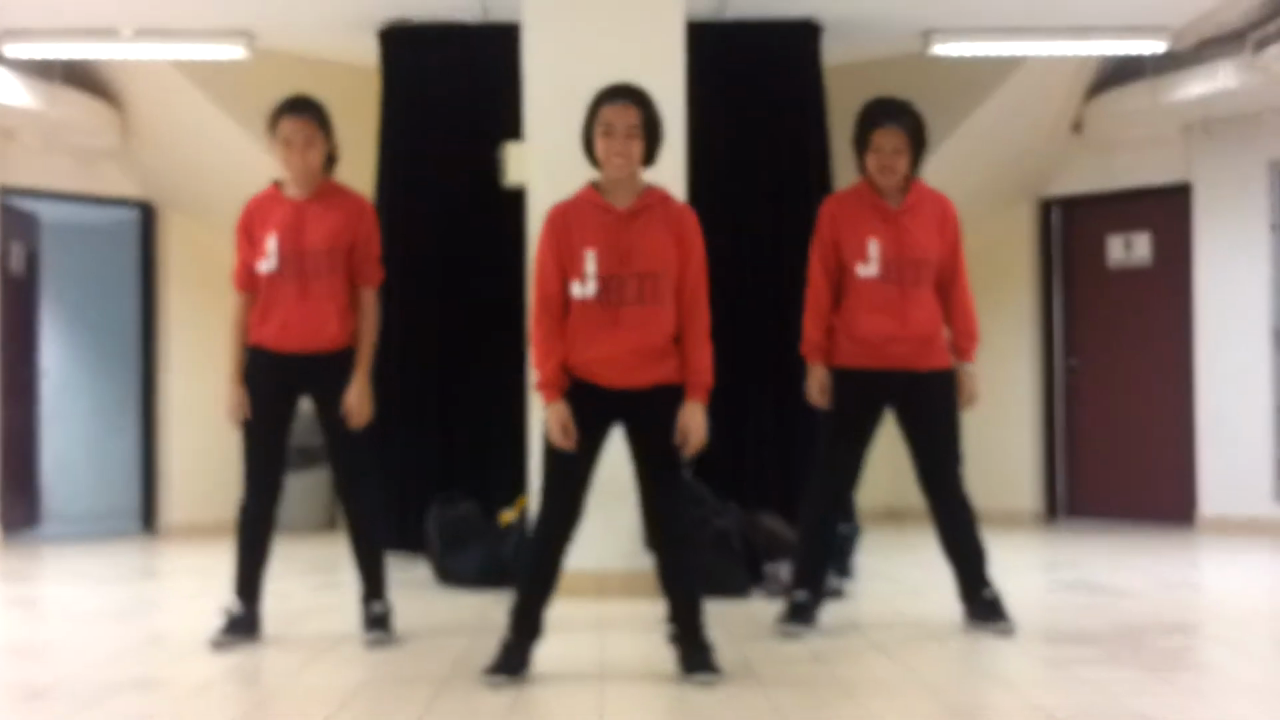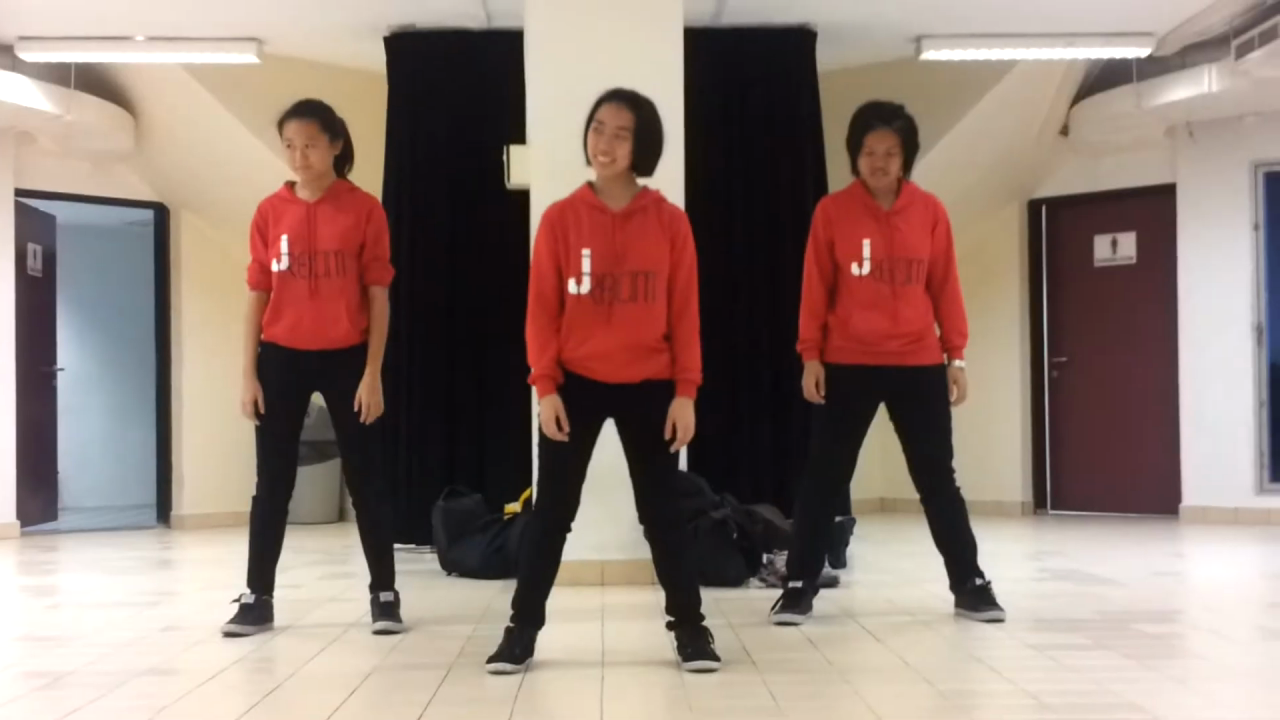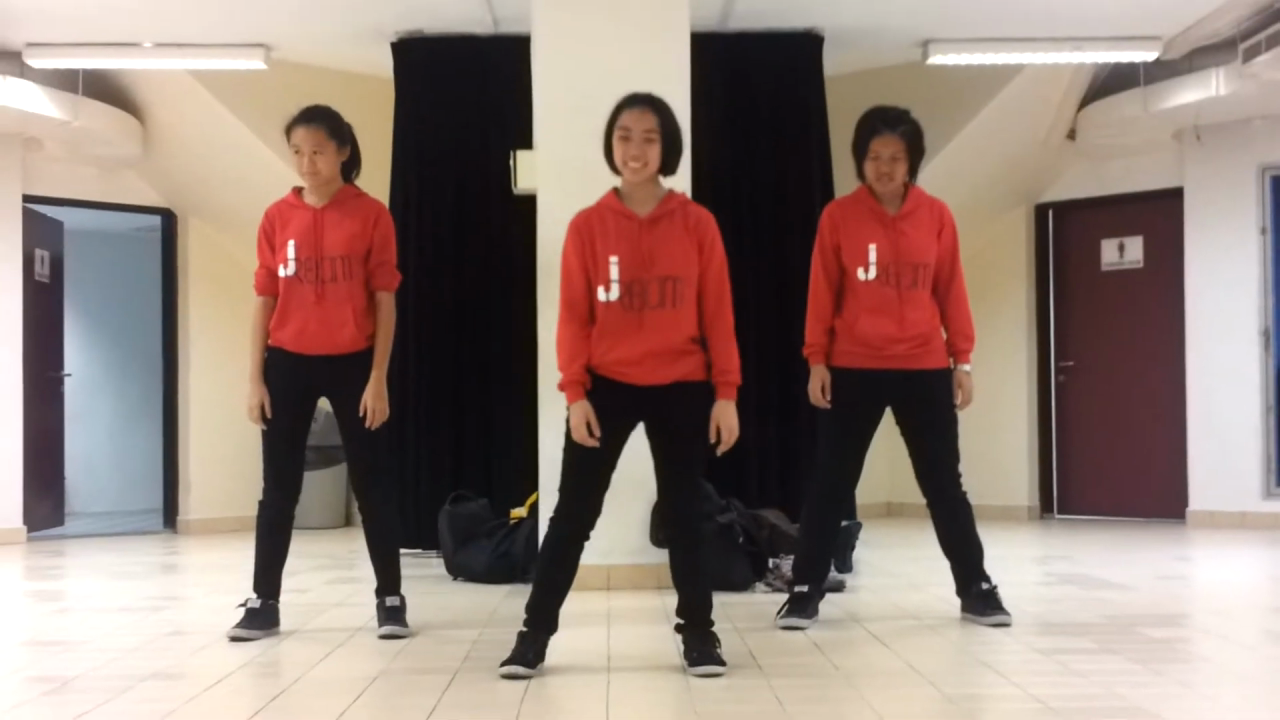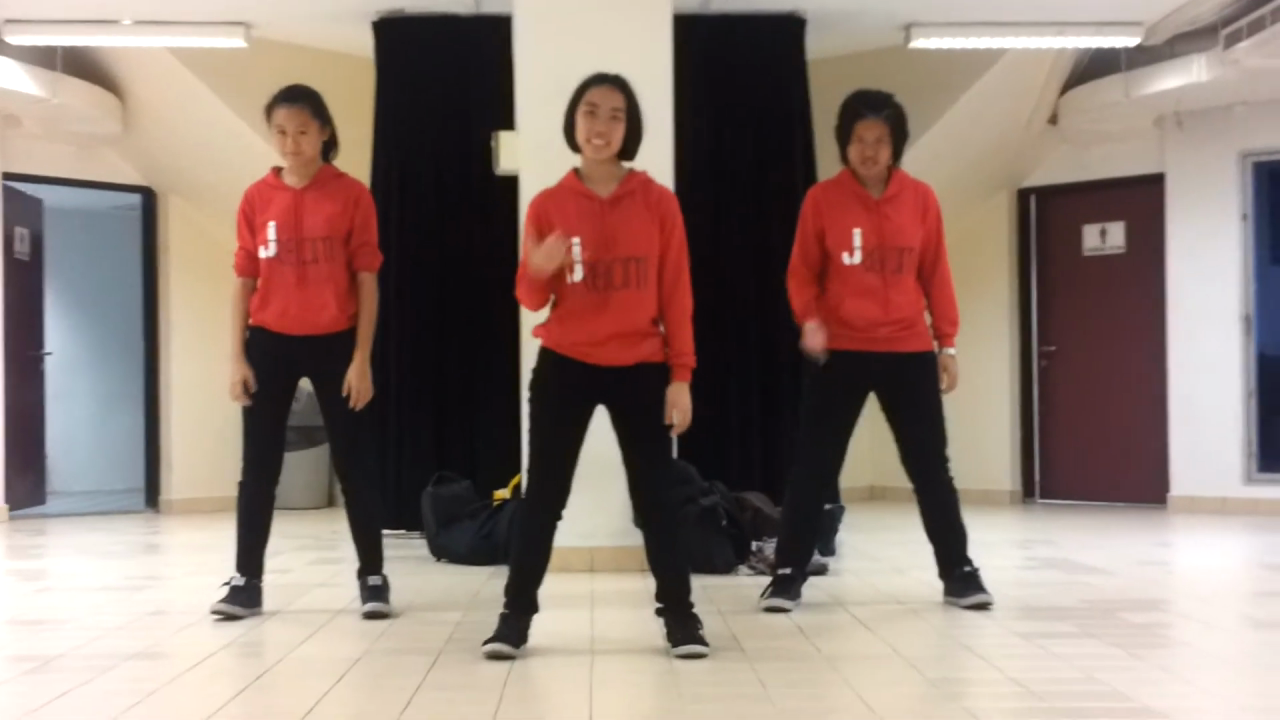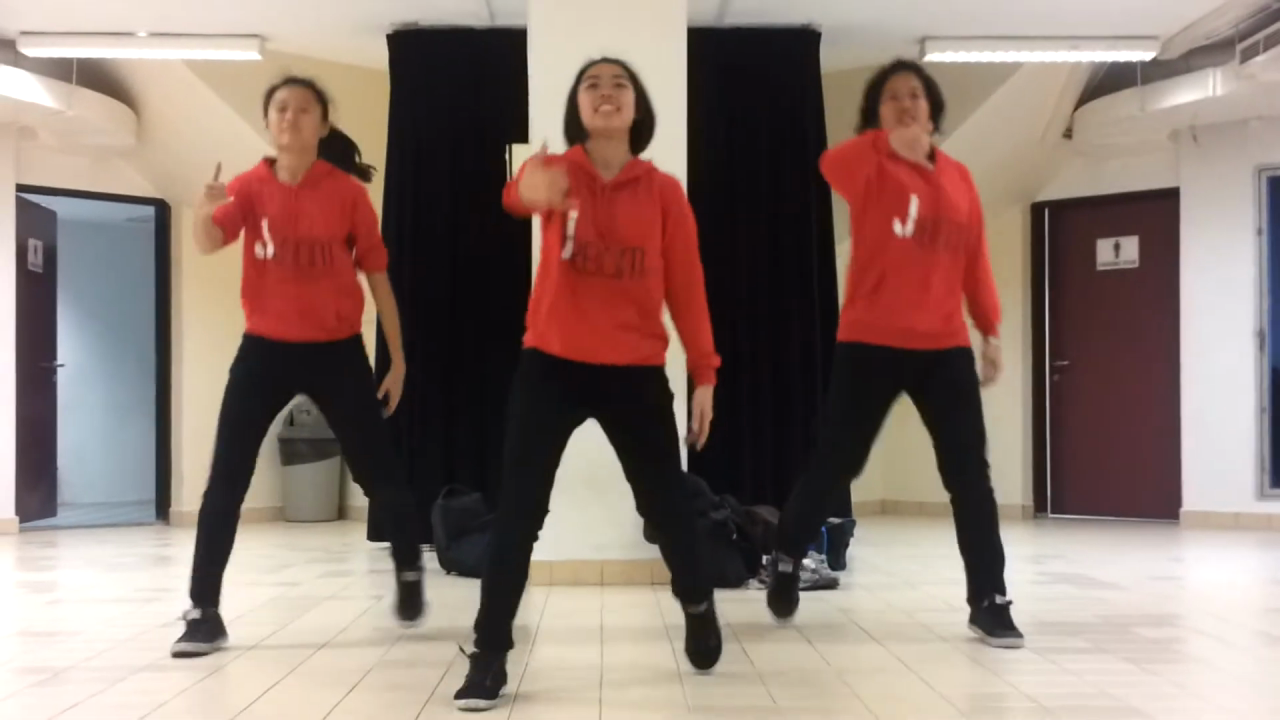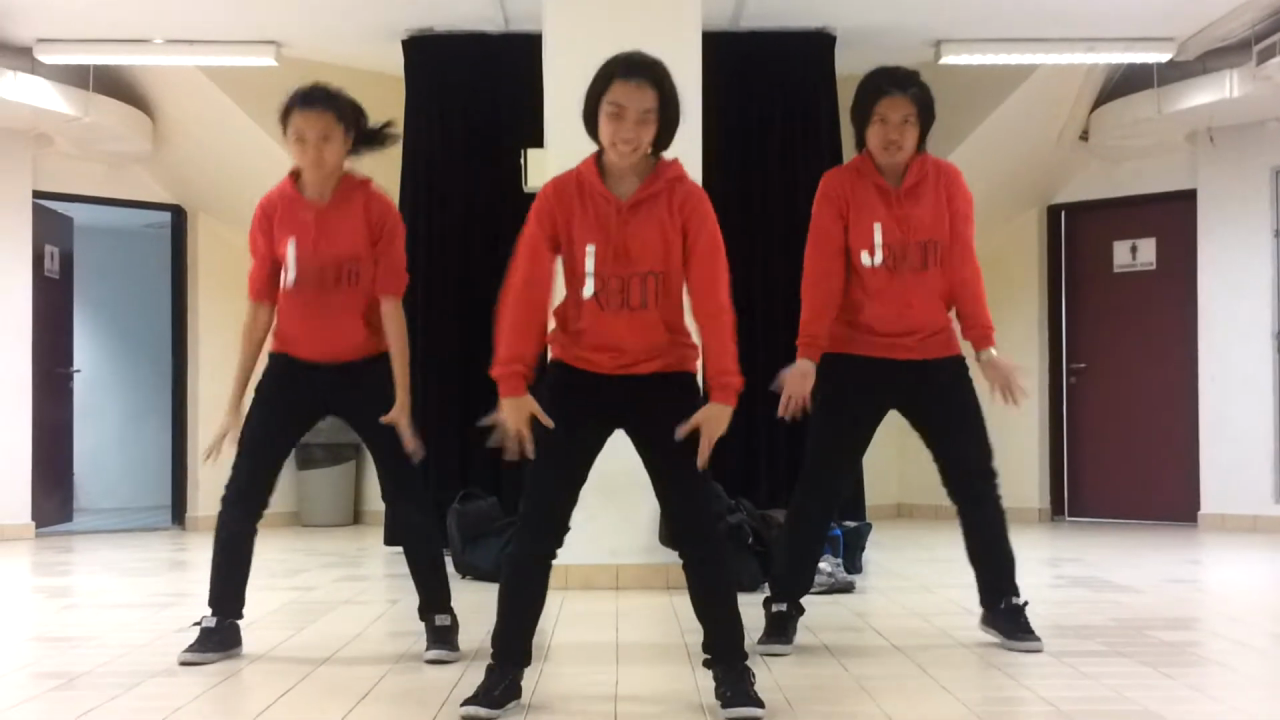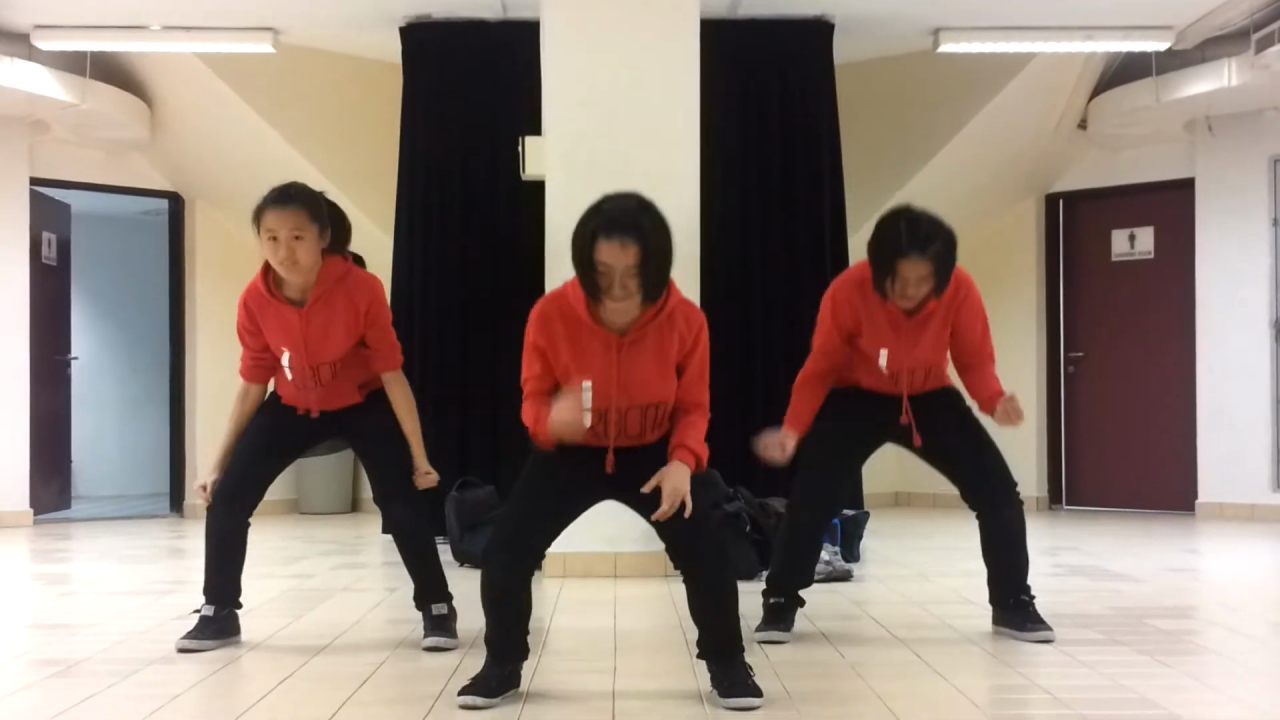
dt=0.7s
person 1, frame 1
left shoulder: (677, 219)
right shoulder: (564, 219)
left elbow: (695, 313)
right elbow: (548, 312)
left wrist: (697, 394)
right wrist: (552, 392)
left hip: (658, 392)
right hip: (583, 390)
left knee: (669, 520)
right knee: (555, 517)
left ankle: (691, 638)
right ankle: (519, 639)
person 1, frame 2
left shoulder: (669, 221)
right shoulder: (560, 218)
left elbow: (684, 311)
right elbow: (542, 309)
left wrist: (686, 391)
right wrist: (545, 387)
left hip: (650, 387)
right hip: (575, 385)
left knee: (661, 511)
right knee: (551, 510)
left ankle: (689, 626)
right ankle: (522, 630)
person 1, frame 3
left shoulder: (696, 224)
right shoulder: (587, 224)
left elbow: (717, 313)
right elbow: (573, 315)
left wrist: (726, 392)
right wrist: (575, 391)
left hip: (681, 389)
right hip: (606, 387)
left knee: (683, 513)
right knee: (574, 511)
left ankle: (698, 631)
right ankle: (535, 633)
person 1, frame 4
left shoulder: (658, 202)
right shoulder: (548, 205)
left elbow: (676, 294)
right elbow: (531, 297)
left wrist: (681, 374)
right wrist: (537, 271)
left hip: (641, 369)
right hip: (564, 366)
left knee: (655, 494)
right knee: (544, 492)
left ankle: (679, 613)
right ankle: (516, 613)
person 1, frame 5
left shoulder: (665, 194)
right shoulder: (551, 172)
left elbow: (684, 286)
right elbow: (524, 190)
left wrist: (705, 372)
right wrist: (532, 190)
left hip: (635, 371)
right hip: (550, 367)
left knee: (666, 501)
right knee: (519, 509)
left ankle: (697, 606)
right ankle: (488, 656)
person 1, frame 6
left shoulder: (687, 201)
right shoulder: (559, 196)
left elbow: (713, 299)
right elbow: (523, 291)
left wrist: (723, 392)
right wrist: (512, 383)
left hip: (664, 382)
right hip: (576, 381)
left knee: (696, 524)
right knee: (538, 523)
person 1, frame 7
left shoulder: (684, 319)
right shoulder: (552, 314)
left elbow: (692, 406)
right elbow: (534, 408)
left wrist: (683, 461)
right wrist: (552, 418)
left hip: (652, 452)
right hip: (571, 453)
left knee: (704, 548)
right knee: (504, 552)
left ankle: (727, 662)
right ankle: (503, 663)
person 2, frame 1
left shoulder: (353, 209)
right shoulder: (256, 212)
left elbow: (368, 298)
right elbow: (245, 299)
left wrist: (362, 375)
right wrist: (235, 378)
left hip: (334, 361)
right hip: (269, 362)
left knee: (354, 484)
right knee: (259, 488)
left ankle: (375, 603)
right ankle: (245, 608)
person 2, frame 2
left shoulder: (364, 210)
right shoulder: (269, 212)
left elbow: (378, 296)
right elbow: (258, 297)
left wrist: (373, 373)
right wrist: (248, 374)
left hip: (345, 358)
right hip: (282, 359)
left knee: (363, 478)
right knee: (272, 482)
left ankle: (384, 593)
right ankle: (257, 598)
person 2, frame 3
left shoulder: (371, 215)
right shoulder: (277, 217)
left elbow: (385, 301)
right elbow: (265, 301)
left wrist: (379, 378)
right wrist: (255, 378)
left hip: (352, 364)
right hip: (289, 364)
left knee: (369, 483)
right knee: (278, 487)
left ankle: (390, 599)
right ankle: (264, 603)
person 2, frame 4
left shoulder: (351, 195)
right shoulder: (256, 198)
left elbow: (367, 281)
right elbow: (244, 282)
left wrist: (362, 359)
right wrist: (237, 356)
left hip: (334, 343)
right hip: (269, 344)
left knee: (350, 464)
right knee: (258, 467)
left ankle: (372, 579)
right ankle: (247, 581)
person 2, frame 5
left shoulder: (347, 193)
right shoulder: (248, 188)
left elbow: (376, 276)
right elbow: (206, 239)
left wrist: (397, 359)
right wrist: (203, 210)
left hip: (337, 353)
right hip: (264, 351)
left knee: (381, 474)
right knee: (225, 481)
left ankle: (409, 578)
right ankle: (204, 613)
person 2, frame 6
left shoulder: (375, 208)
right shoulder: (272, 209)
left elbow: (391, 309)
right elbow: (260, 310)
left wrist: (402, 400)
right wrist: (234, 403)
left hip: (366, 369)
right hip: (293, 368)
left knee: (406, 492)
right knee: (243, 493)
left ankle: (439, 619)
right ankle: (221, 622)
person 2, frame 7
left shoulder: (360, 287)
right shoulder: (254, 300)
left elbow: (391, 372)
right elbow: (254, 386)
left wrist: (419, 454)
right wrist: (219, 461)
left hip: (365, 404)
right hip: (291, 406)
left knee: (401, 503)
right knee: (227, 501)
left ankle: (437, 608)
right ankle: (219, 612)
person 3, frame 1
left shoulder: (939, 210)
right shoulder: (838, 210)
left elbow: (953, 287)
right elbow: (821, 288)
left wrist: (965, 357)
right wrist: (815, 358)
left hip: (927, 369)
right hip: (853, 369)
left knee: (945, 486)
right knee: (830, 484)
left ankle: (979, 595)
right ankle: (804, 596)
person 3, frame 2
left shoulder: (930, 211)
right shoulder: (832, 211)
left elbow: (944, 285)
right elbow: (816, 287)
left wrist: (956, 354)
right wrist: (810, 355)
left hip: (919, 365)
right hip: (847, 365)
left knee: (937, 479)
right knee: (824, 478)
left ankle: (969, 585)
right ankle: (799, 586)
person 3, frame 3
left shoulder: (936, 215)
right shoulder: (838, 216)
left elbow: (950, 289)
right elbow: (823, 292)
left wrist: (962, 358)
right wrist: (816, 359)
left hip: (925, 369)
right hip: (853, 369)
left knee: (943, 483)
right knee: (830, 482)
left ankle: (976, 589)
right ankle: (805, 591)
person 3, frame 4
left shoulder: (921, 198)
right shoulder: (822, 199)
left elbow: (935, 273)
right elbow: (802, 271)
left wrist: (947, 341)
right wrist: (809, 319)
left hip: (909, 351)
right hip: (839, 351)
left knee: (929, 465)
right knee: (814, 464)
left ankle: (958, 571)
right ankle: (788, 573)
person 3, frame 5
left shoulder: (956, 176)
right shoulder: (870, 167)
left elbow: (974, 259)
right elbow: (833, 166)
left wrist: (990, 332)
right wrist: (890, 142)
left hip: (945, 347)
right hip: (870, 344)
left knee: (969, 472)
right knee: (834, 460)
left ankle: (989, 602)
right ankle: (787, 565)
person 3, frame 6
left shoulder: (947, 183)
right shoulder: (838, 187)
left elbow: (962, 273)
right elbow: (821, 279)
left wrist: (986, 347)
right wrist: (807, 356)
left hip: (934, 358)
right hip: (852, 358)
left knee: (975, 479)
right knee: (821, 481)
left ankle: (1002, 605)
right ankle: (783, 607)
person 3, frame 7
left shoulder: (959, 288)
right shoulder: (848, 289)
left elbow: (975, 361)
right elbow: (823, 368)
left wrist: (995, 403)
right wrist: (792, 430)
left hip: (929, 397)
right hip: (858, 398)
left knee: (997, 490)
right knee: (813, 491)
left ankle: (1012, 603)
right ankle: (780, 601)
